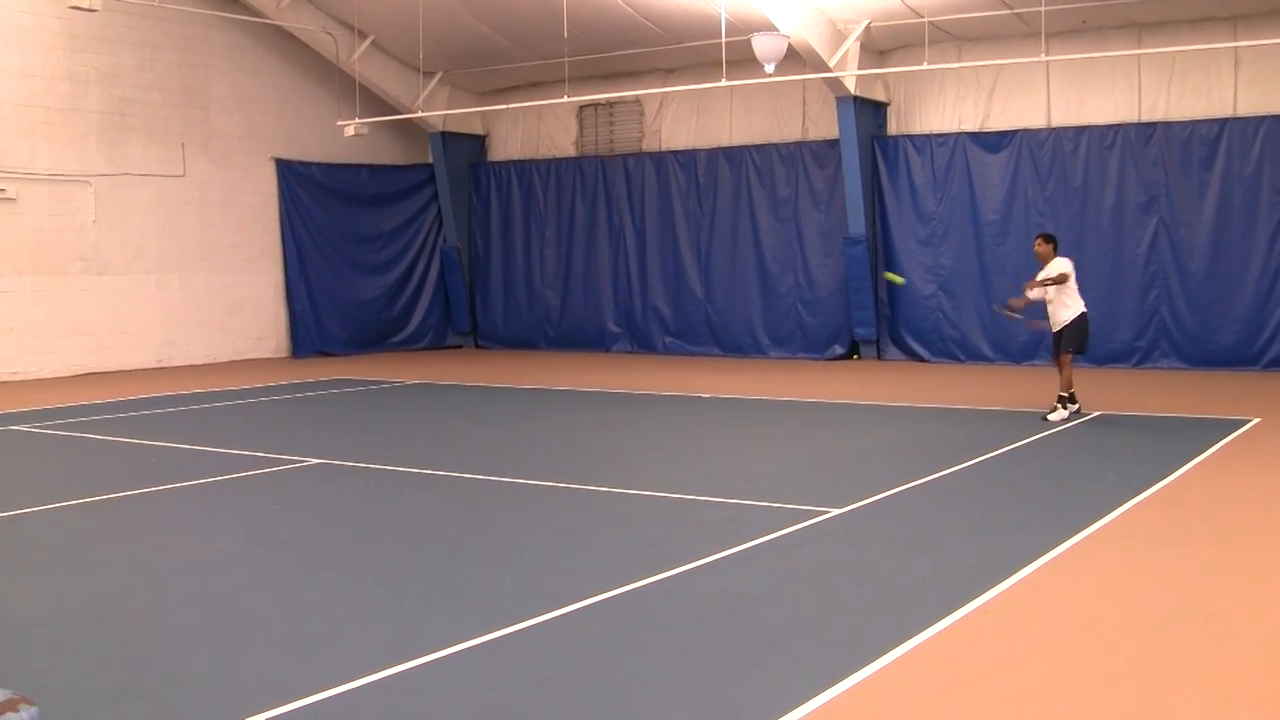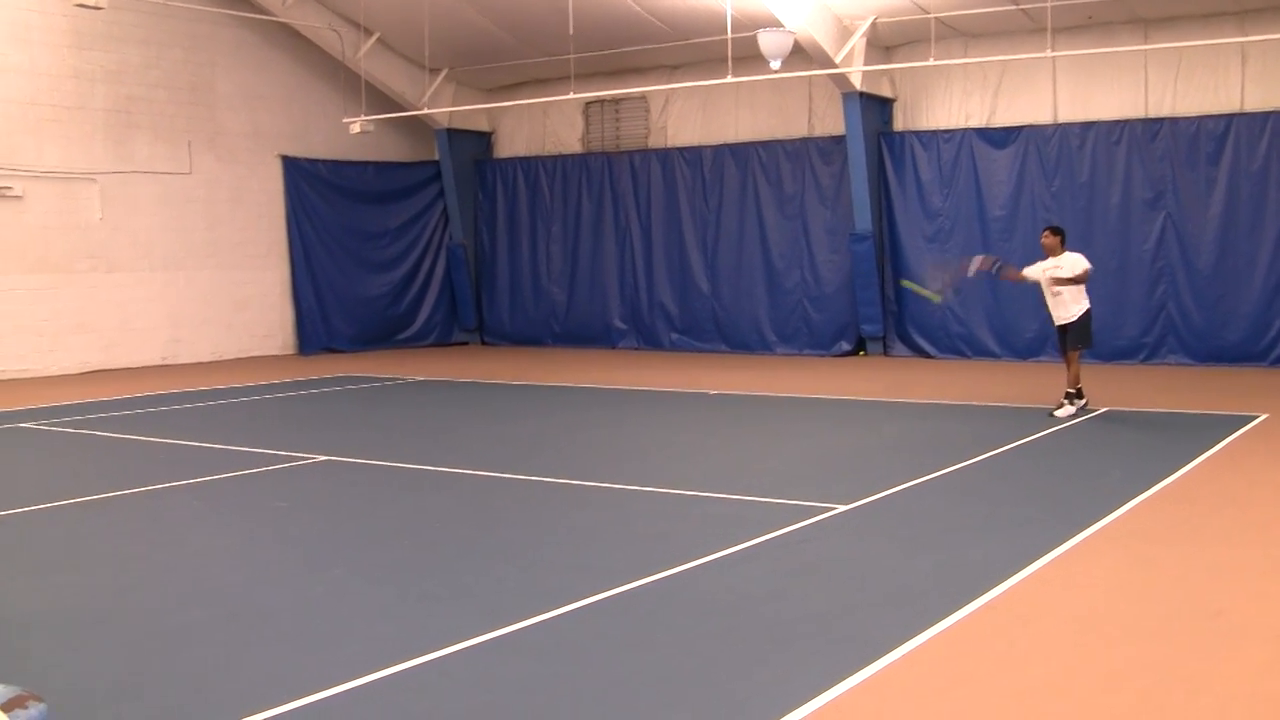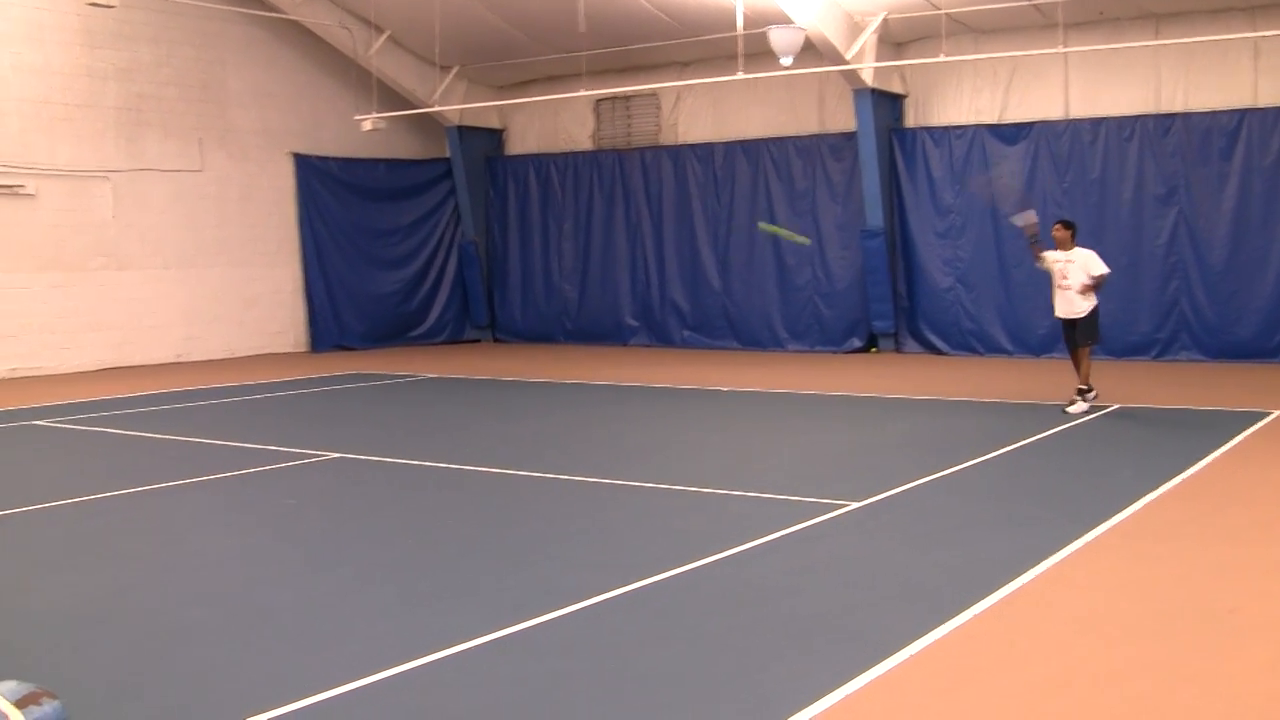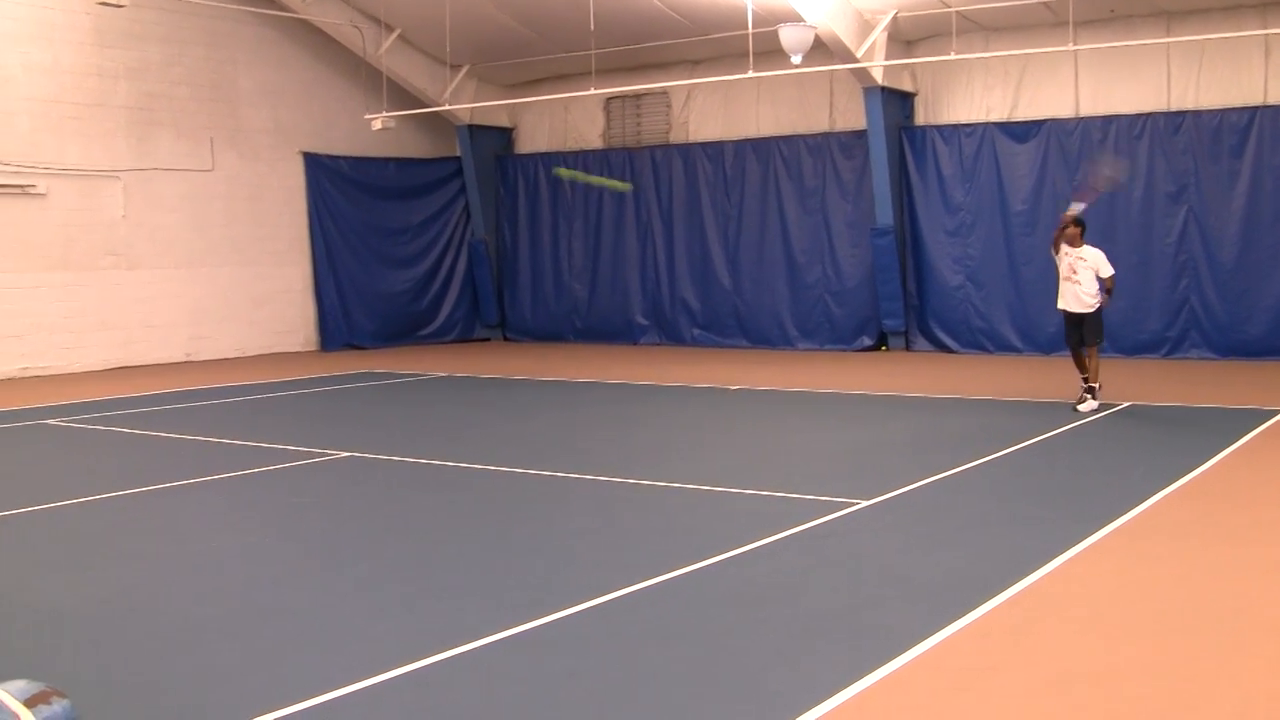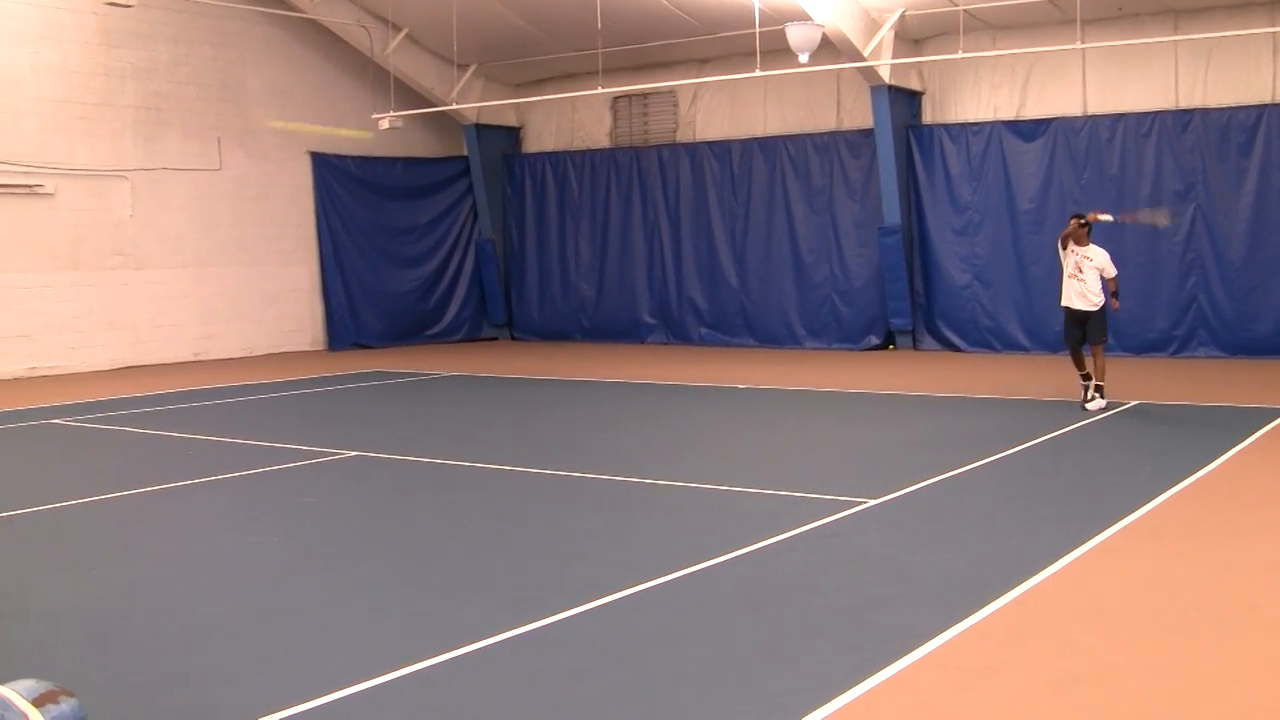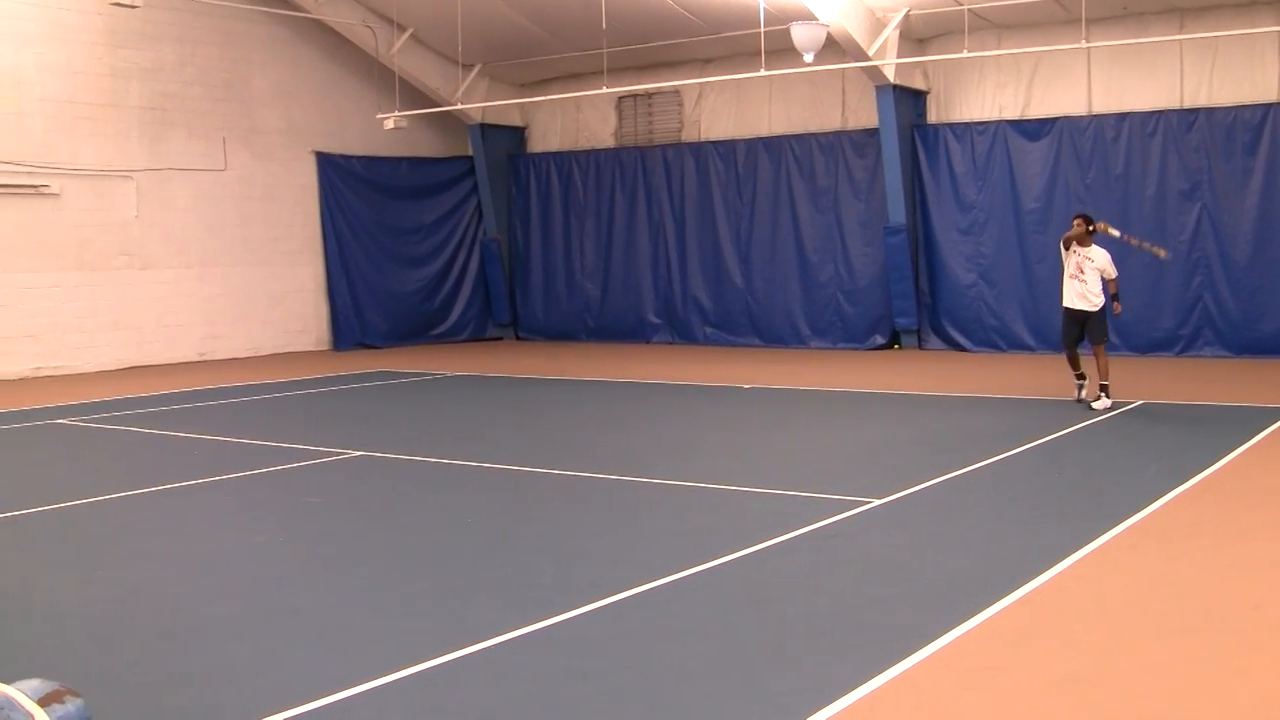
dt=0.1s
person 1, frame 1
left shoulder: (1063, 263)
right shoulder: (1043, 274)
left elbow: (1064, 277)
right elbow: (1032, 296)
left wrist: (1041, 283)
right wrist: (1019, 303)
left hip: (1074, 320)
right hip: (1059, 324)
left knee: (1065, 361)
right knee: (1060, 363)
left ankle: (1062, 406)
right ankle: (1072, 400)
person 1, frame 2
left shoulder: (1075, 258)
right shoulder: (1042, 267)
left elbow: (1085, 275)
right elbow: (1020, 276)
left wrist: (1066, 280)
right wrist: (999, 267)
left hip: (1079, 314)
right hip: (1060, 319)
left knee: (1073, 357)
right knee: (1068, 359)
left ankle: (1069, 402)
right ankle: (1078, 397)
person 1, frame 3
left shoulder: (1087, 255)
right shoulder: (1052, 257)
left elbow: (1102, 276)
right elbow: (1037, 255)
left wrist: (1091, 286)
right wrist: (1032, 237)
left hip: (1085, 311)
right hip: (1065, 314)
left knee: (1083, 352)
right knee: (1074, 354)
left ankle: (1082, 398)
right ankle: (1088, 389)
person 1, frame 4
left shoulder: (1095, 254)
right shoulder: (1061, 250)
left elbow: (1108, 276)
right elbow: (1056, 240)
left wrist: (1107, 294)
right wrist: (1062, 224)
left hip: (1091, 309)
right hip: (1069, 310)
left knee: (1091, 351)
right knee: (1074, 350)
left ankle: (1092, 395)
right ankle: (1087, 384)
person 1, frame 5
left shoulder: (1100, 254)
right shoulder: (1066, 247)
left elbow: (1111, 277)
right elbow: (1065, 235)
left wrist: (1114, 297)
right wrist: (1086, 221)
left hip: (1094, 308)
right hip: (1071, 308)
left knee: (1096, 349)
right knee: (1074, 349)
left ankle: (1099, 394)
right ankle: (1087, 379)
person 1, frame 6
left shoulder: (1102, 254)
right shoulder: (1068, 248)
left elbow: (1111, 278)
right elbow: (1068, 237)
left wrist: (1115, 300)
right wrist: (1092, 227)
left hip: (1094, 308)
right hip: (1071, 308)
left knee: (1098, 349)
right knee: (1069, 349)
left ankle: (1104, 394)
right ankle: (1080, 381)
